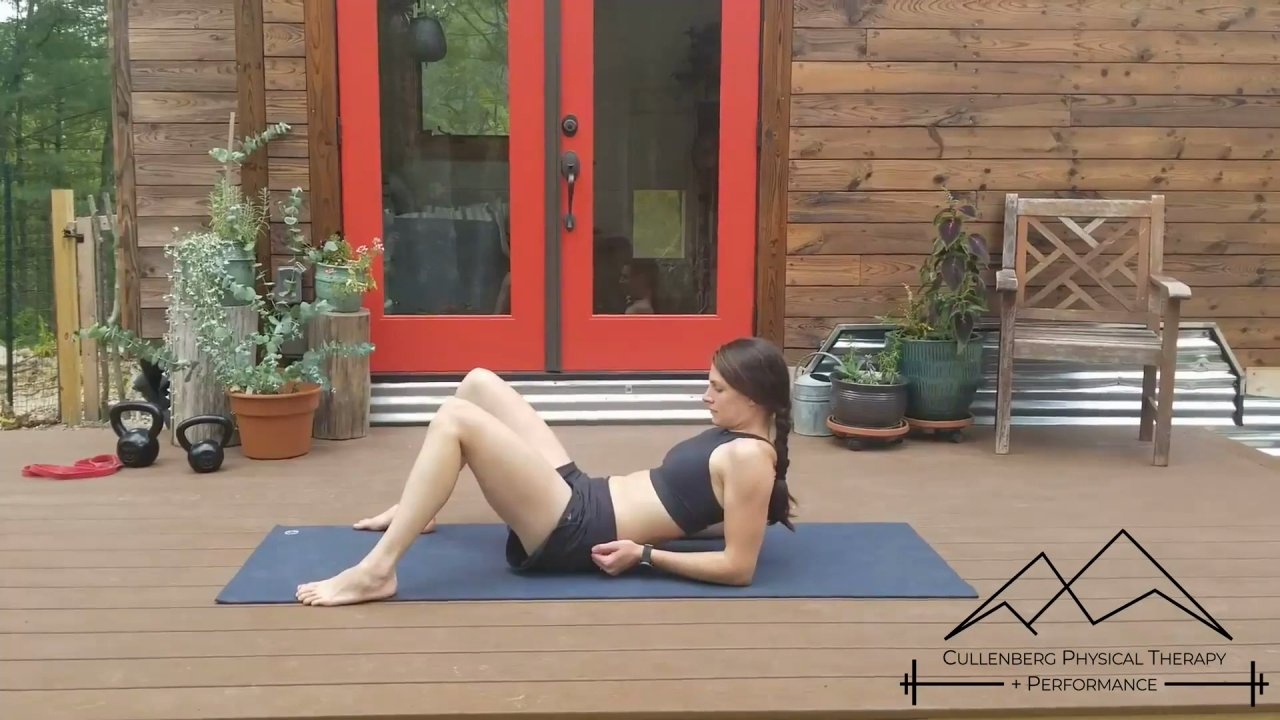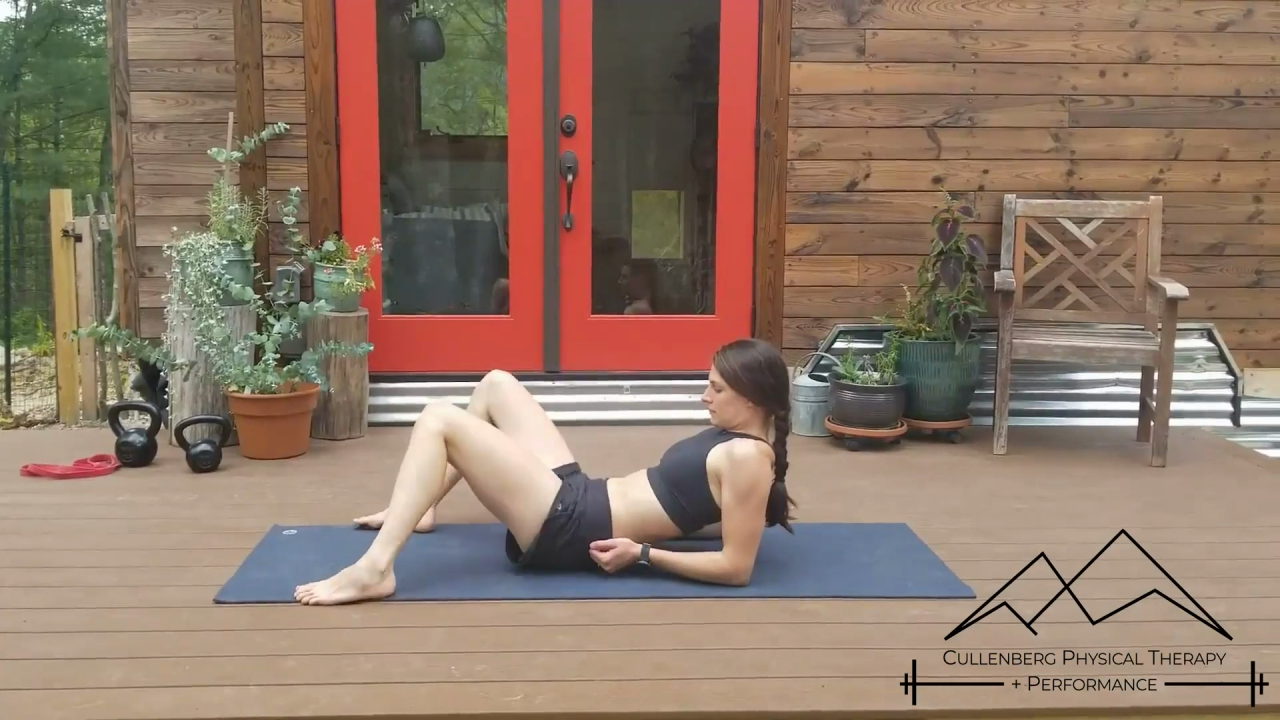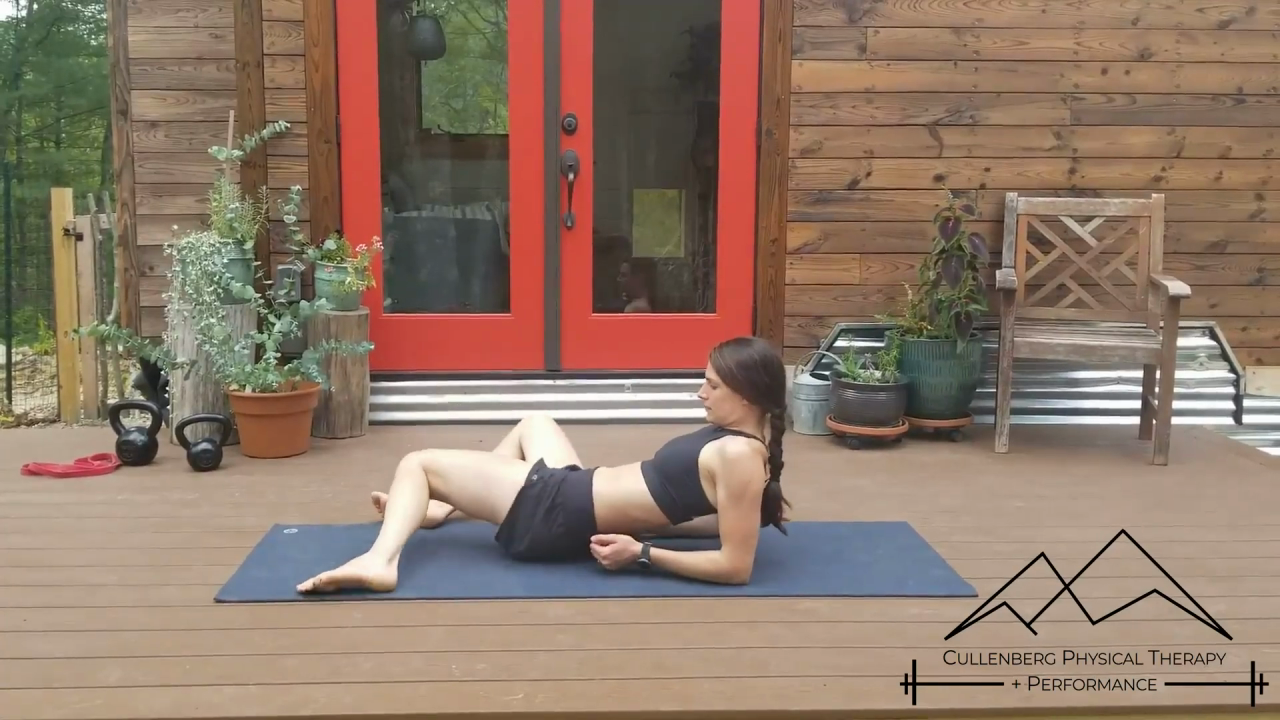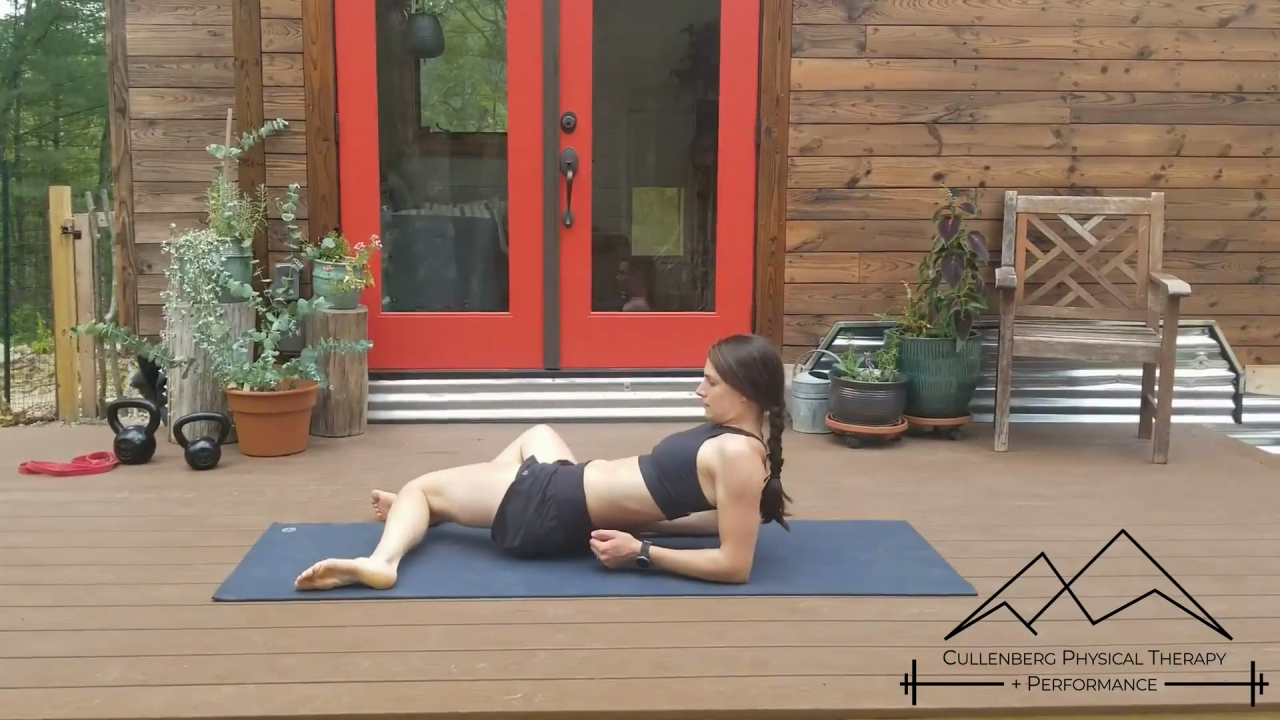
dt=0.5s
person 1, frame 1
left shoulder: (750, 458)
right shoulder: (732, 436)
left elbow: (738, 568)
right elbow: (706, 512)
left wrist: (645, 555)
left hip: (575, 532)
right hip: (581, 495)
left knee: (454, 420)
right knee: (478, 382)
left ankle: (376, 571)
right ankle: (416, 508)
person 1, frame 2
left shoulder: (748, 459)
right shoulder: (733, 437)
left elbow: (736, 568)
right elbow: (704, 514)
left wrist: (643, 553)
left hip: (569, 526)
right hip: (577, 497)
left knee: (437, 420)
right knee: (496, 384)
left ankle: (373, 570)
right ankle: (418, 506)
person 1, frame 3
left shoulder: (739, 457)
right shoulder: (735, 439)
left elbow: (736, 567)
right elbow: (720, 518)
left wrist: (642, 553)
right wrist: (642, 522)
left hip: (554, 513)
right hip: (575, 491)
left knee: (417, 462)
right knee: (533, 424)
right ankle: (442, 504)
person 1, frame 4
left shoulder: (738, 456)
right shoulder: (732, 439)
left elbow: (735, 565)
right elbow: (721, 517)
left wrist: (642, 551)
right wrist: (642, 518)
left knee: (420, 486)
right knee: (538, 433)
right ankle: (439, 509)
